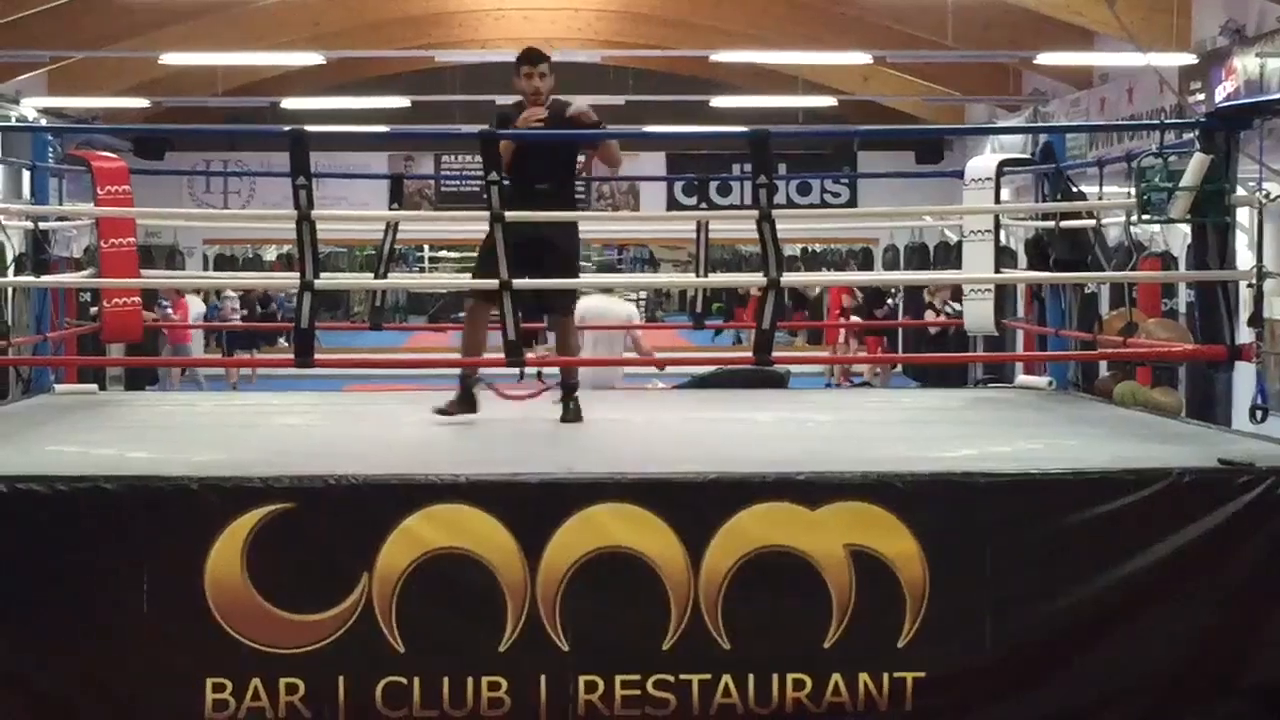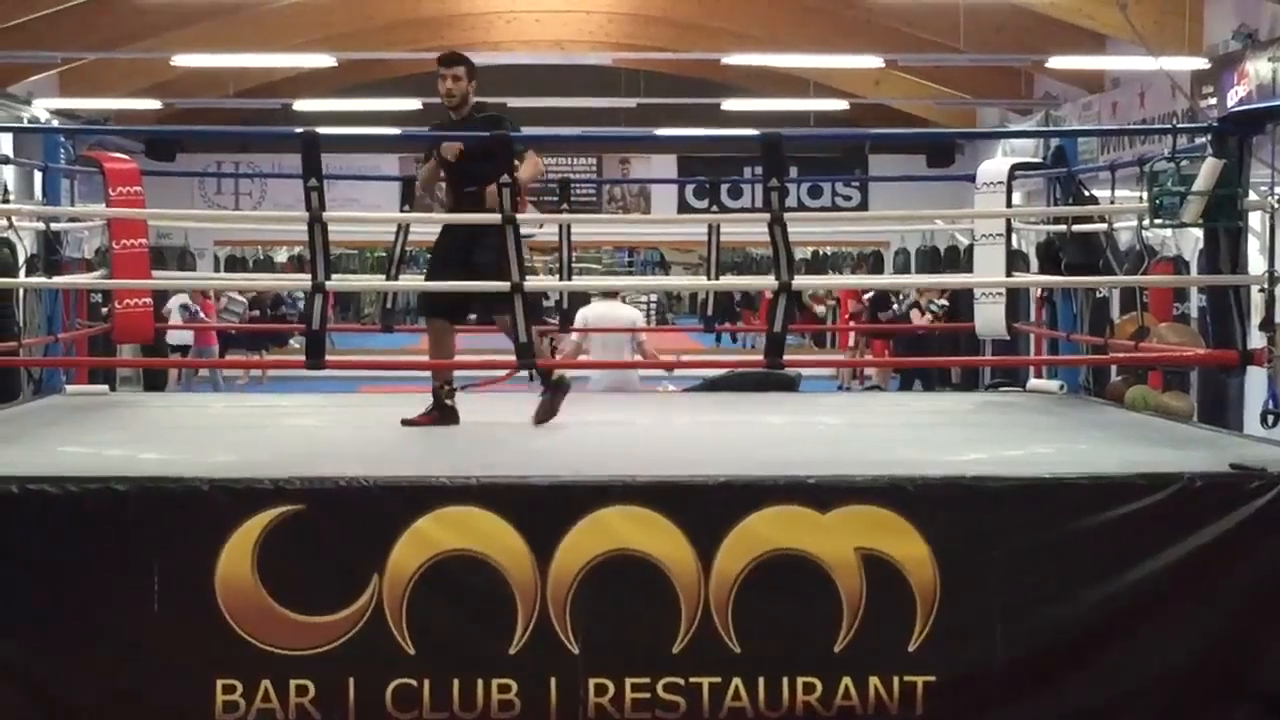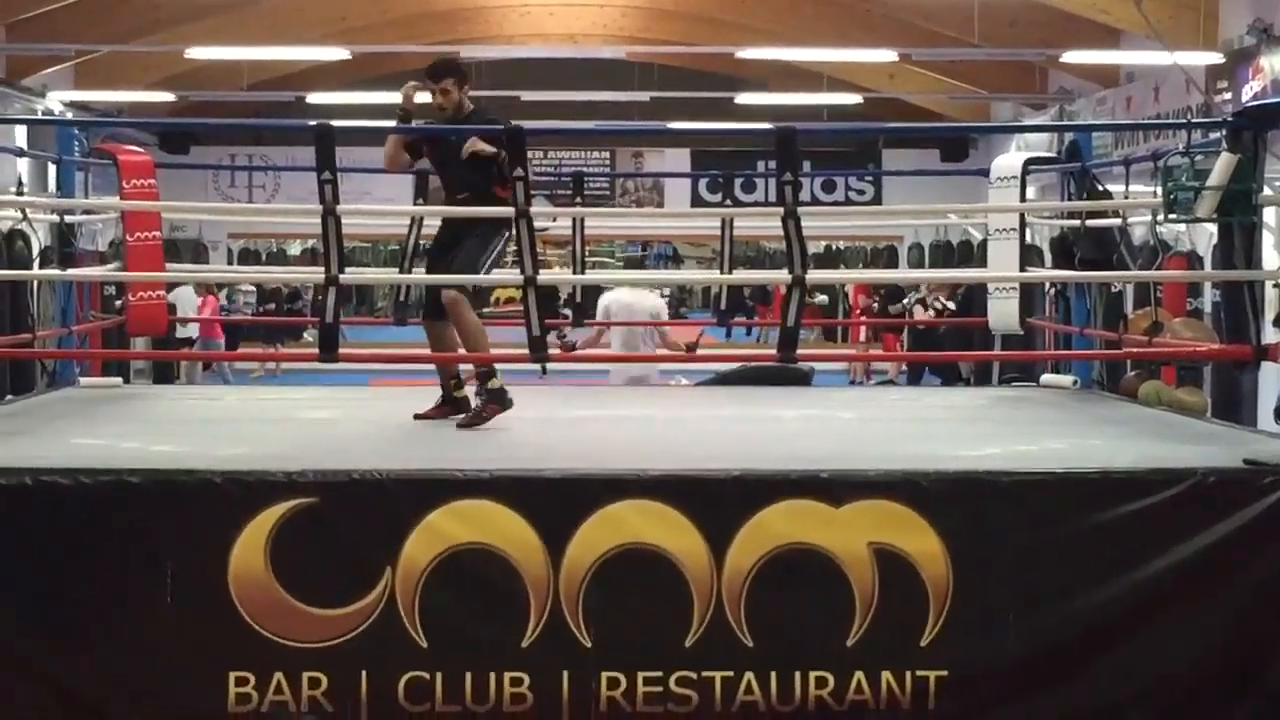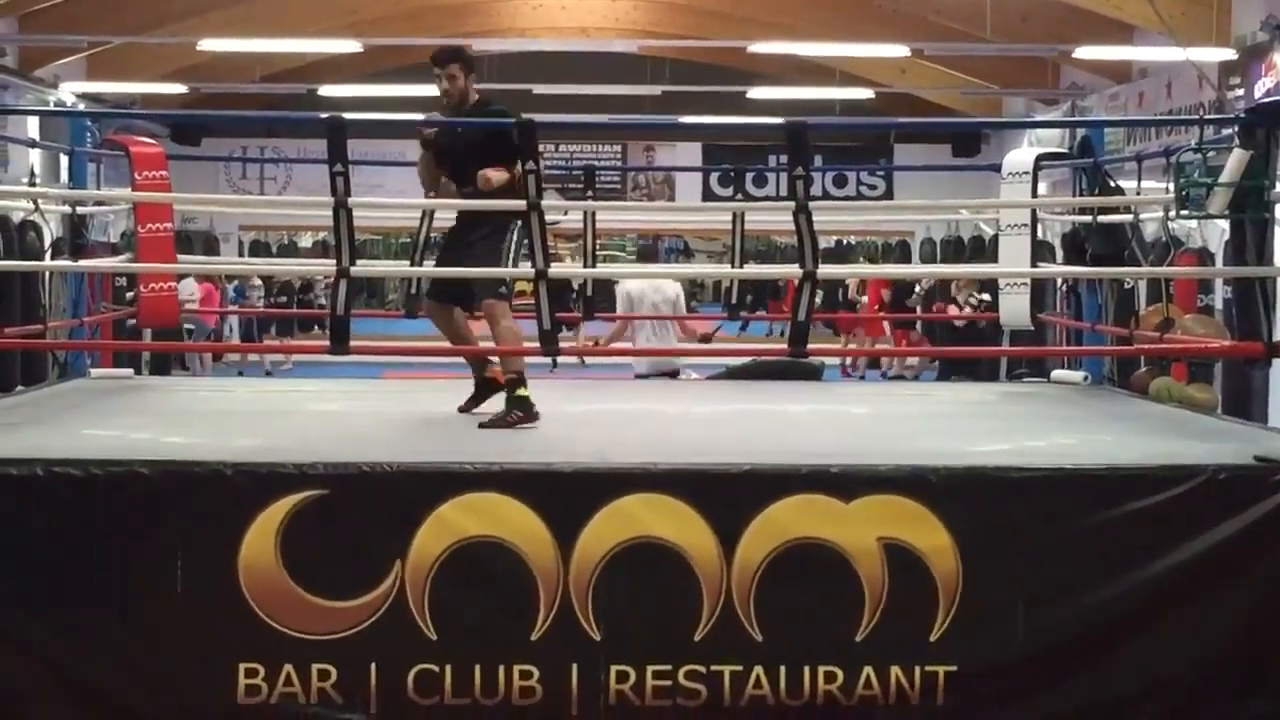
dt=0.4s
person 1, frame 1
left shoulder: (571, 118)
right shoulder: (507, 118)
left elbow: (614, 161)
left wrist: (594, 124)
right wrist: (516, 132)
left hip: (557, 224)
right hip: (514, 221)
left knee: (561, 317)
right knee: (479, 302)
left ankle: (569, 395)
right ankle: (467, 391)
person 1, frame 2
left shoulder: (493, 122)
right shoulder: (439, 130)
left elbow: (534, 166)
right elbow: (423, 188)
right wrist: (439, 159)
left hip: (493, 227)
right hip: (455, 228)
left knee: (503, 314)
right knee: (438, 316)
left ankle: (552, 381)
right ankle: (443, 403)
person 1, frame 3
left shoulder: (488, 123)
right shoulder: (434, 128)
right elbow: (393, 164)
left wrist: (494, 152)
right wrist: (404, 114)
left hip: (490, 226)
right hip: (454, 227)
left knee: (454, 297)
right knee: (435, 317)
left ankle: (491, 390)
right ankle: (454, 395)
person 1, frame 4
left shoulder: (495, 116)
right shoulder: (442, 124)
right elbow: (429, 185)
left wrist: (507, 175)
right wrist: (426, 145)
left hip: (500, 219)
right hip: (468, 221)
left knee: (492, 303)
right knee: (439, 305)
left ankle: (519, 400)
right ankle: (486, 376)
